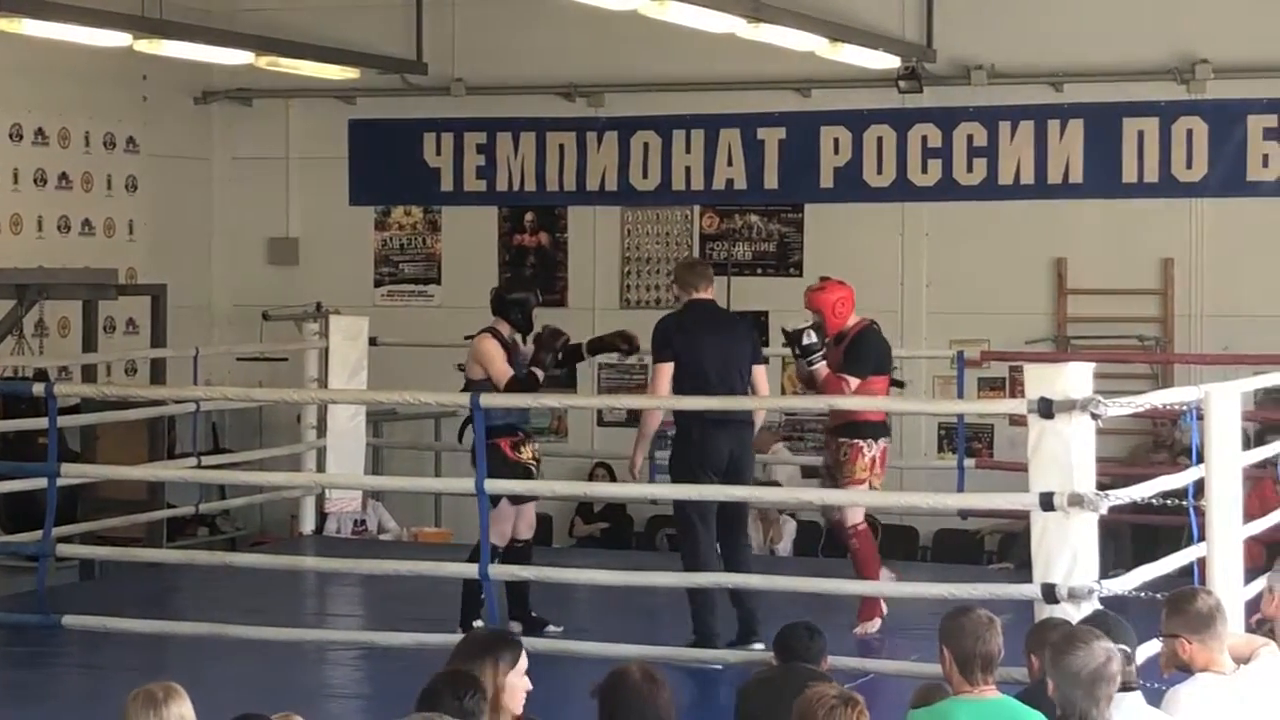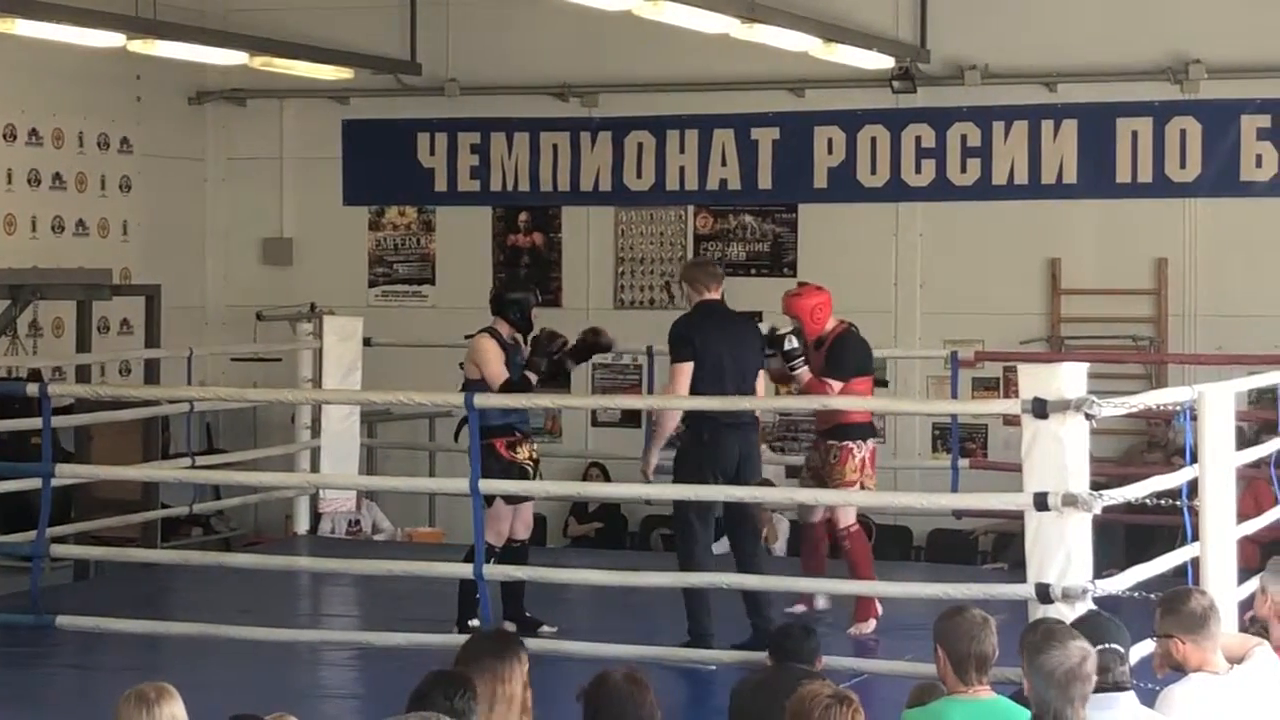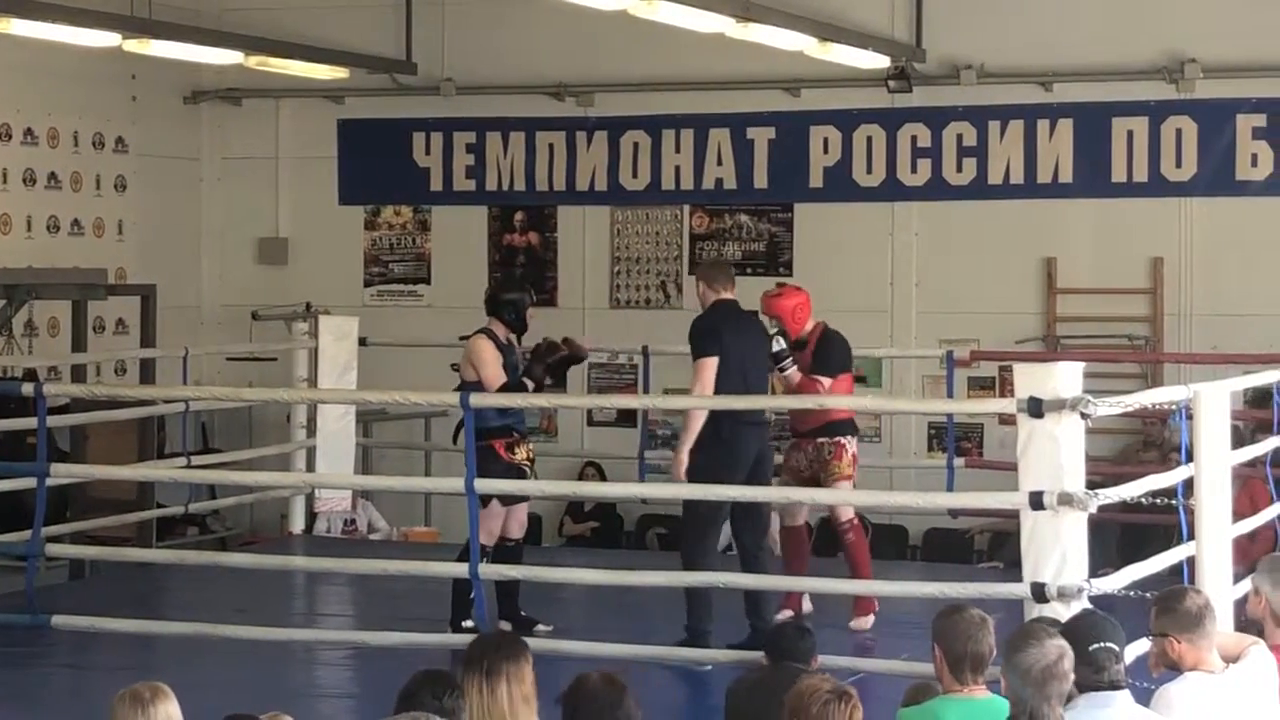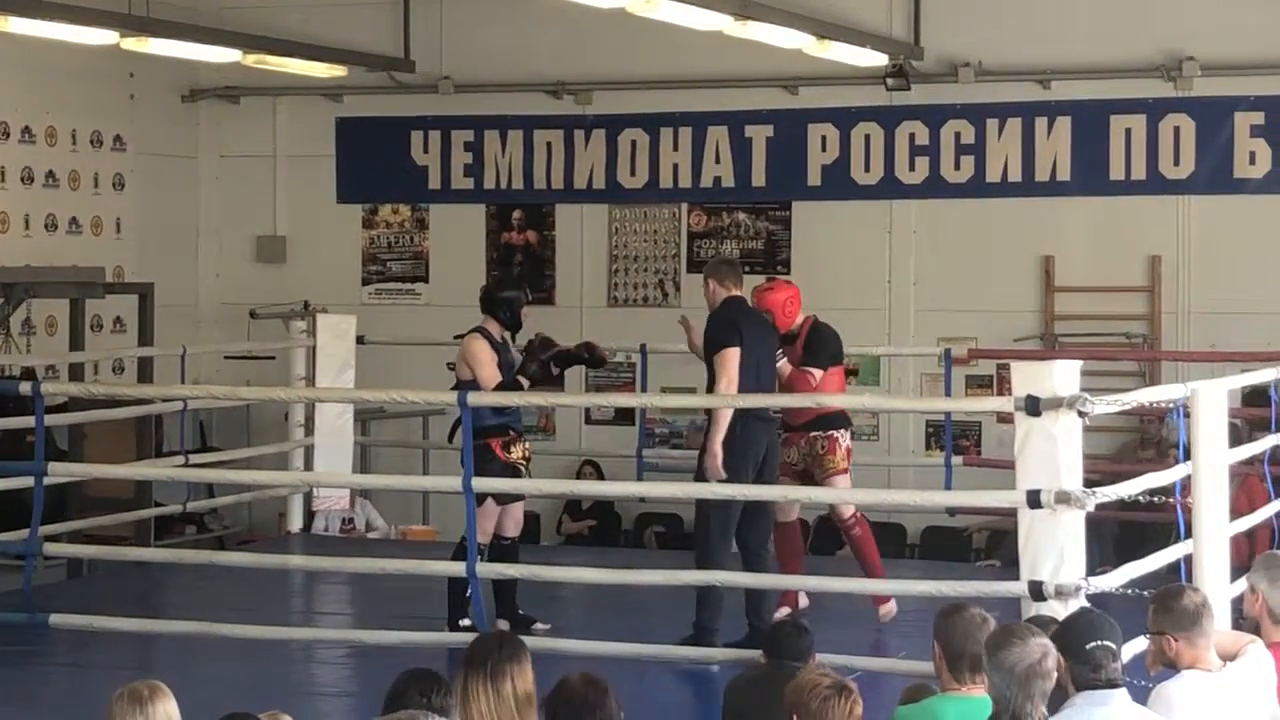
dt=0.2s
person 1, frame 1
left shoulder: (671, 327)
right shoulder: (742, 326)
left elbow: (659, 396)
right elbow: (762, 394)
left wrist: (639, 449)
left hip: (697, 440)
right hip: (739, 439)
left knee: (698, 541)
right knee: (736, 537)
left ankle: (707, 641)
right ankle: (749, 629)
person 1, frame 2
left shoulder: (687, 326)
right shoulder: (749, 327)
left elbow: (678, 396)
left wrist: (653, 449)
left hip: (705, 440)
right hip: (746, 440)
left knee: (695, 540)
right knee: (747, 537)
left ankle: (701, 641)
right ankle: (763, 632)
person 1, frame 3
left shoulder: (707, 323)
right shoulder: (756, 327)
left elbow: (704, 390)
left wrist: (683, 448)
left hip: (723, 438)
right hip: (758, 436)
left knee: (698, 540)
right knee: (753, 540)
left ankle: (699, 638)
right ankle: (761, 634)
person 1, frame 4
left shoulder: (723, 318)
right shoulder: (760, 322)
left elbow: (728, 382)
left wrist: (714, 441)
right wrist: (700, 348)
left hip: (737, 433)
right hip: (766, 433)
left knee: (713, 537)
right knee: (756, 538)
left ankle: (706, 636)
right ankle: (760, 632)
person 2, frame 1
left shoulder: (508, 343)
right shoulder: (485, 343)
left elbow: (556, 359)
right elbow: (517, 389)
left wrist: (603, 344)
right wrist: (542, 355)
left hip: (518, 447)
right hip: (499, 449)
left knee: (523, 533)
right knee: (498, 537)
left ankle: (521, 614)
right ankle: (470, 620)
person 2, frame 2
left shoulder: (513, 343)
right shoulder: (484, 343)
left elbow: (552, 369)
right elbow: (511, 392)
left wrist: (585, 348)
right wrist: (537, 359)
left hip: (519, 447)
right hip: (497, 450)
left knee: (521, 533)
right knee: (495, 537)
left ankle: (515, 615)
right ankle: (466, 618)
person 2, frame 3
left shoulder: (507, 343)
right shoulder: (481, 345)
left elbow: (532, 387)
right elbow: (505, 397)
left wrist: (561, 362)
right wrist: (536, 366)
left hip: (514, 448)
right hip: (492, 450)
left knee: (514, 533)
right knee: (487, 536)
left ankle: (510, 615)
right ankle: (460, 619)
person 2, frame 4
left shoulder: (501, 341)
right shoulder: (476, 344)
left elbow: (531, 378)
right elbow: (501, 396)
left wrist: (571, 358)
right wrist: (530, 363)
left hip: (510, 447)
right hip: (489, 449)
left knee: (510, 532)
right knee: (480, 535)
left ankle: (508, 613)
right ankle: (458, 618)
person 3, frame 1
left shoulder: (867, 340)
right shoulder: (839, 339)
left elbow: (840, 391)
right elbow: (815, 385)
left wrist: (814, 355)
right wrist: (800, 353)
left hip: (863, 437)
right hip: (841, 436)
left knee: (851, 520)
right knee: (835, 515)
left ankle: (873, 607)
right ankle: (876, 574)
person 3, frame 2
left shoulder: (848, 343)
right shoulder: (820, 341)
left elbow: (823, 394)
right elbow: (804, 385)
left wrist: (796, 361)
right wrist: (778, 352)
left hip: (850, 439)
right hip: (827, 438)
left knee: (843, 522)
right knee: (810, 516)
left ankle: (867, 607)
right ankle: (813, 592)
person 3, frame 3
left shoulder: (830, 342)
right shoulder: (792, 343)
left elbow: (815, 393)
right elbow: (776, 384)
left wrist: (783, 362)
left hip: (835, 437)
right hip: (802, 439)
left knee: (842, 515)
right knee: (791, 518)
left ankle: (866, 602)
right ankle: (796, 597)
person 3, frame 4
left shoulder: (821, 335)
right shoulder: (781, 339)
left elbow: (805, 385)
left wrist: (774, 356)
left hip: (827, 431)
right hip: (794, 434)
left knee: (843, 510)
right knee: (782, 513)
left ankle: (881, 590)
right ankle: (792, 594)
